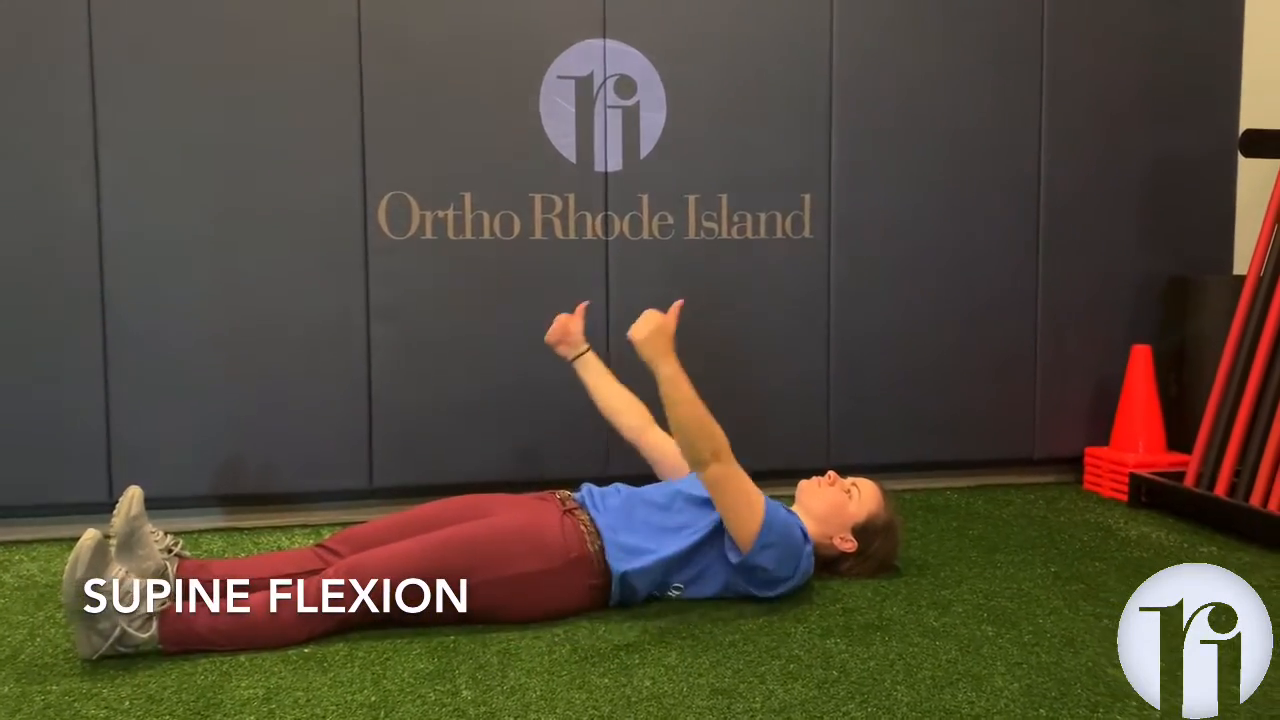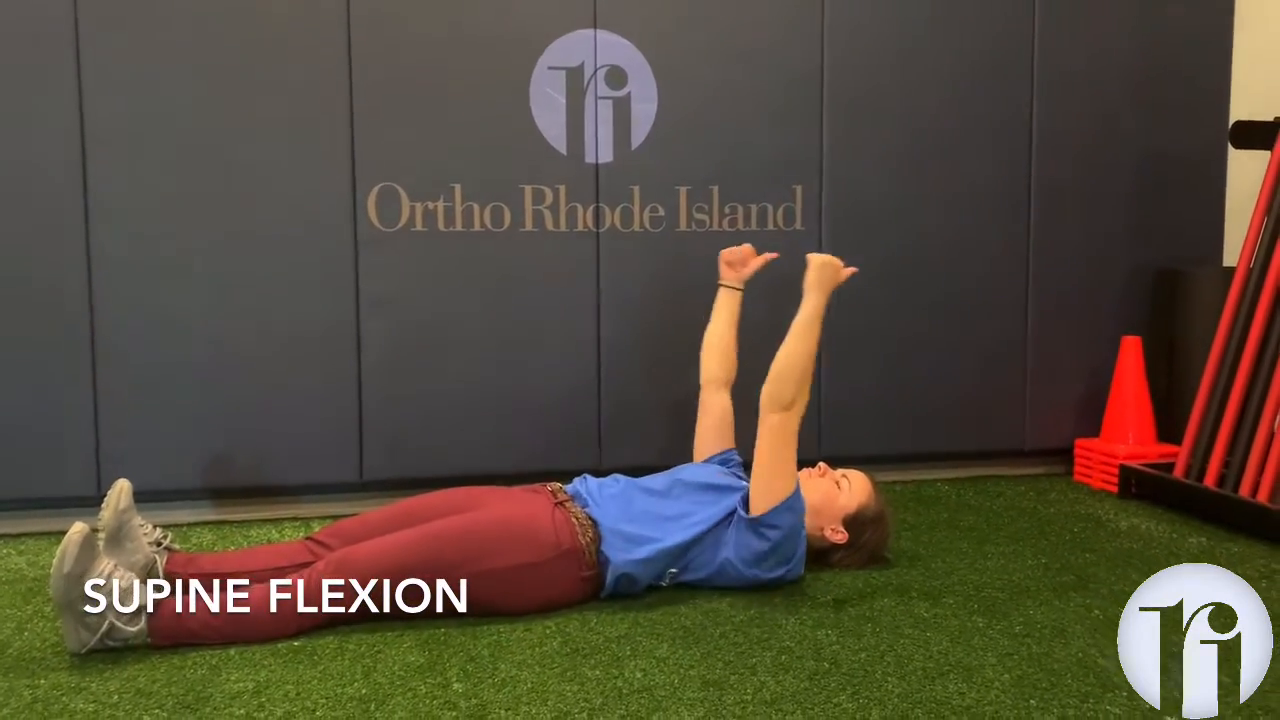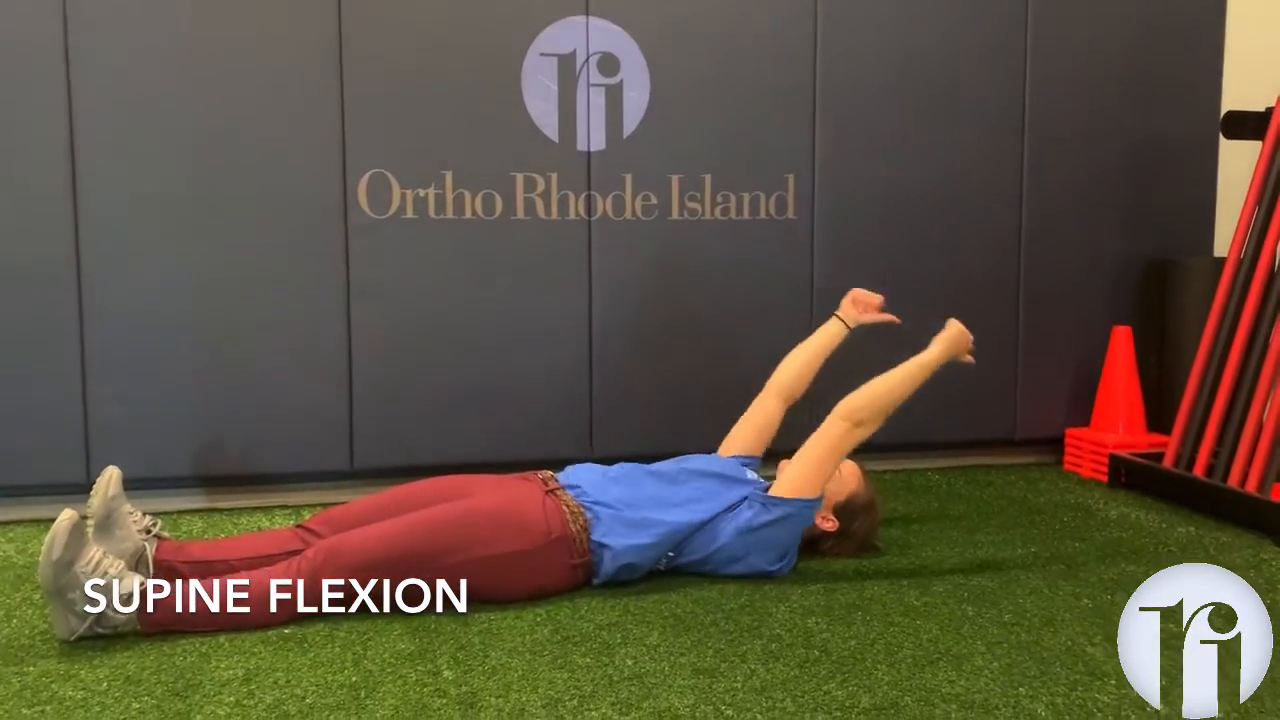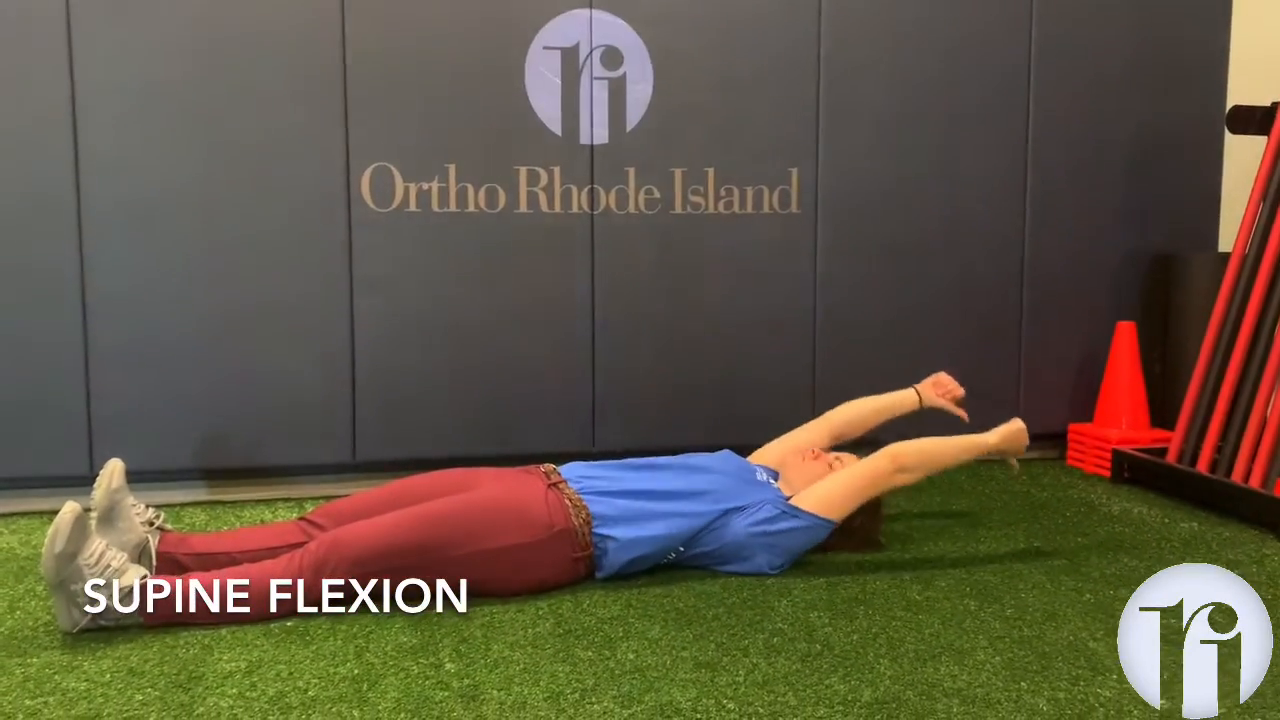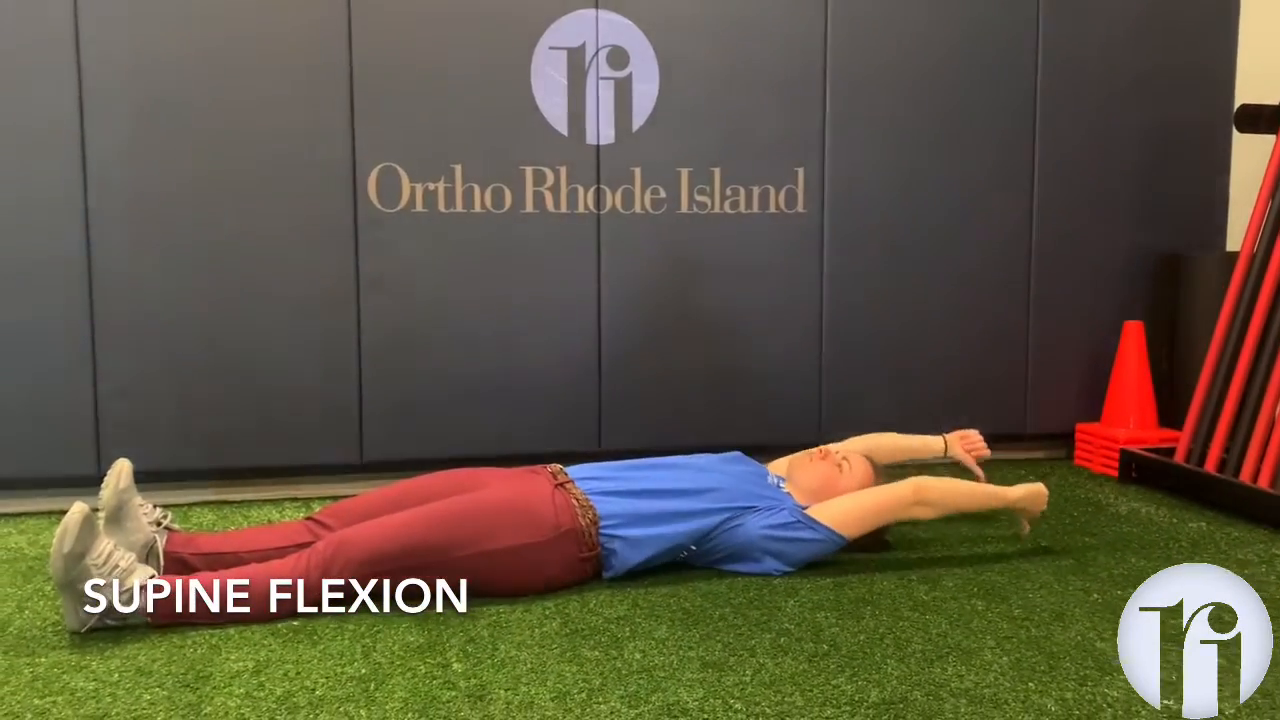
dt=0.5s
person 1, frame 1
left shoulder: (780, 554)
right shoulder: (744, 511)
left elbow: (713, 457)
right elbow: (645, 432)
left wrist: (663, 359)
right wrist: (582, 356)
left hip: (572, 560)
right hip: (558, 514)
left knee: (351, 588)
right knee: (341, 551)
left ankle: (145, 622)
right ankle: (171, 571)
person 1, frame 2
left shoulder: (773, 543)
right shoulder: (732, 487)
left elbow: (781, 406)
right elbow: (715, 386)
left wrist: (814, 298)
right wrist: (731, 290)
left hip: (563, 550)
right hip: (544, 505)
left knee: (342, 580)
right knee: (332, 546)
left ankle: (135, 615)
right ankle: (164, 566)
person 1, frame 3
left shoulder: (769, 535)
right shoulder: (738, 478)
left elbow: (843, 423)
right elbow: (779, 391)
left wrist: (934, 356)
right wrist: (841, 322)
left hip: (554, 540)
right hip: (536, 495)
left knee: (331, 570)
right knee: (324, 533)
left ankle: (125, 602)
right ankle: (150, 553)
person 1, frame 4
left shoulder: (776, 529)
right shoulder: (757, 476)
left elbow: (882, 467)
right elbow: (833, 419)
left wrist: (991, 440)
right wrist: (917, 395)
left hip: (557, 535)
right hip: (540, 486)
left knee: (338, 563)
right knee: (328, 528)
left ankle: (128, 595)
right ankle: (156, 546)
person 1, frame 5
left shoulder: (789, 531)
right shoulder: (764, 479)
left elbow: (902, 496)
right elbow: (857, 438)
left wrist: (1010, 496)
right wrist: (947, 442)
left hip: (561, 534)
right hip: (543, 489)
left knee: (344, 562)
right knee: (336, 525)
left ankle: (139, 597)
right ankle: (163, 546)
